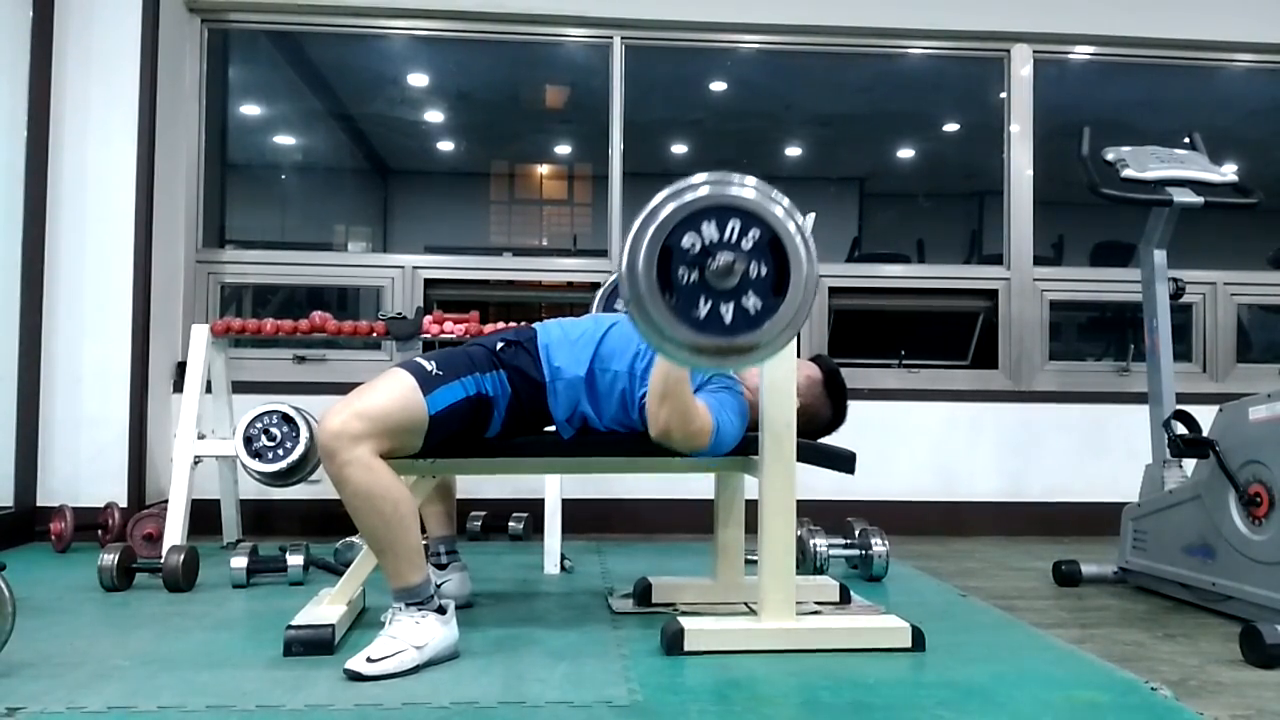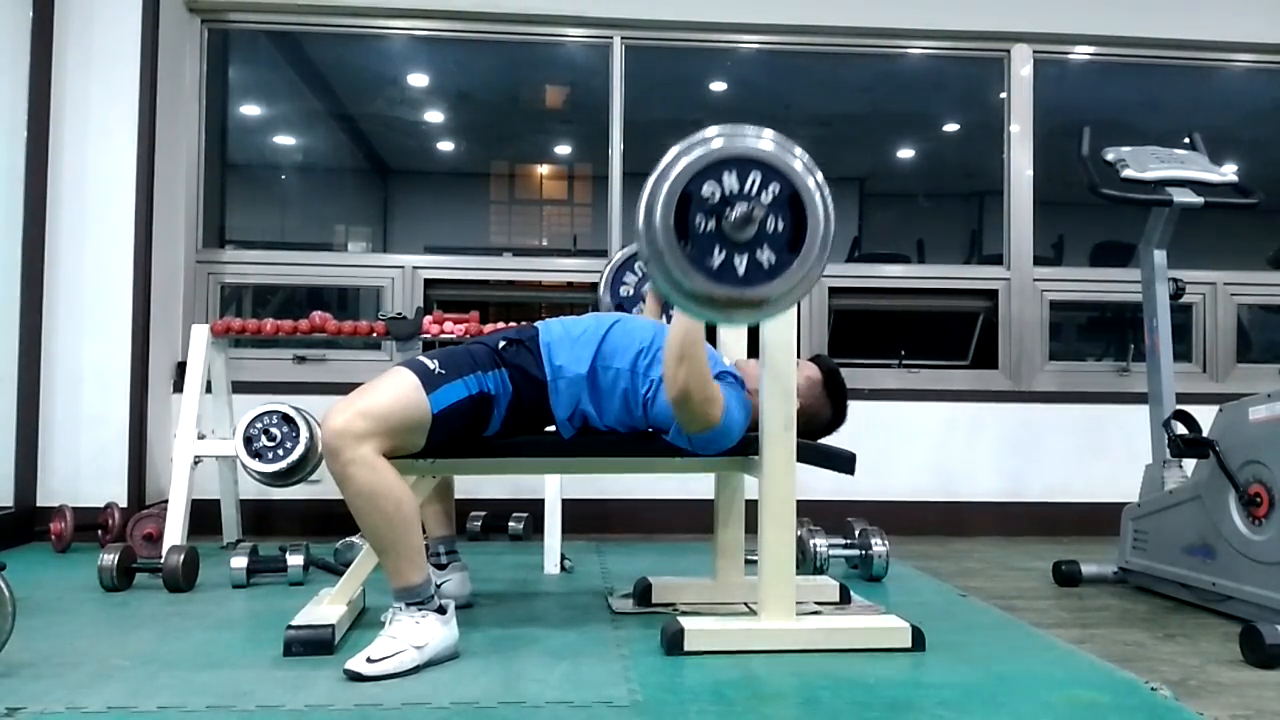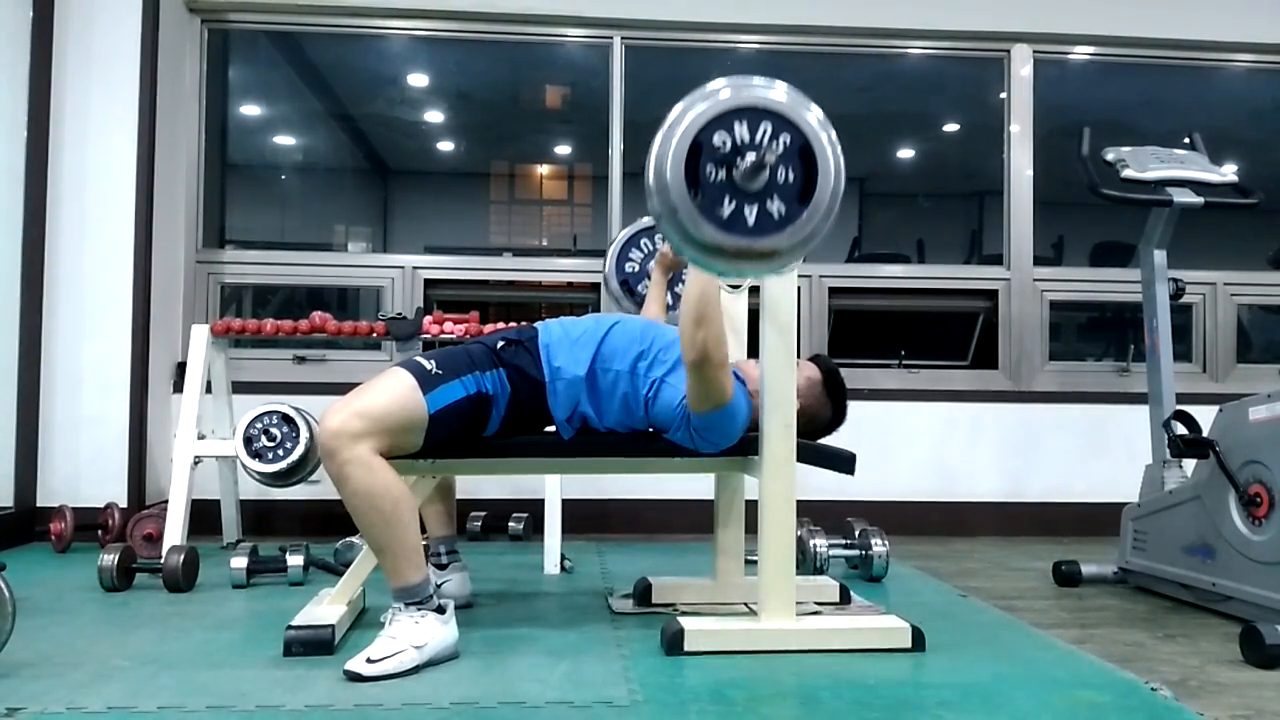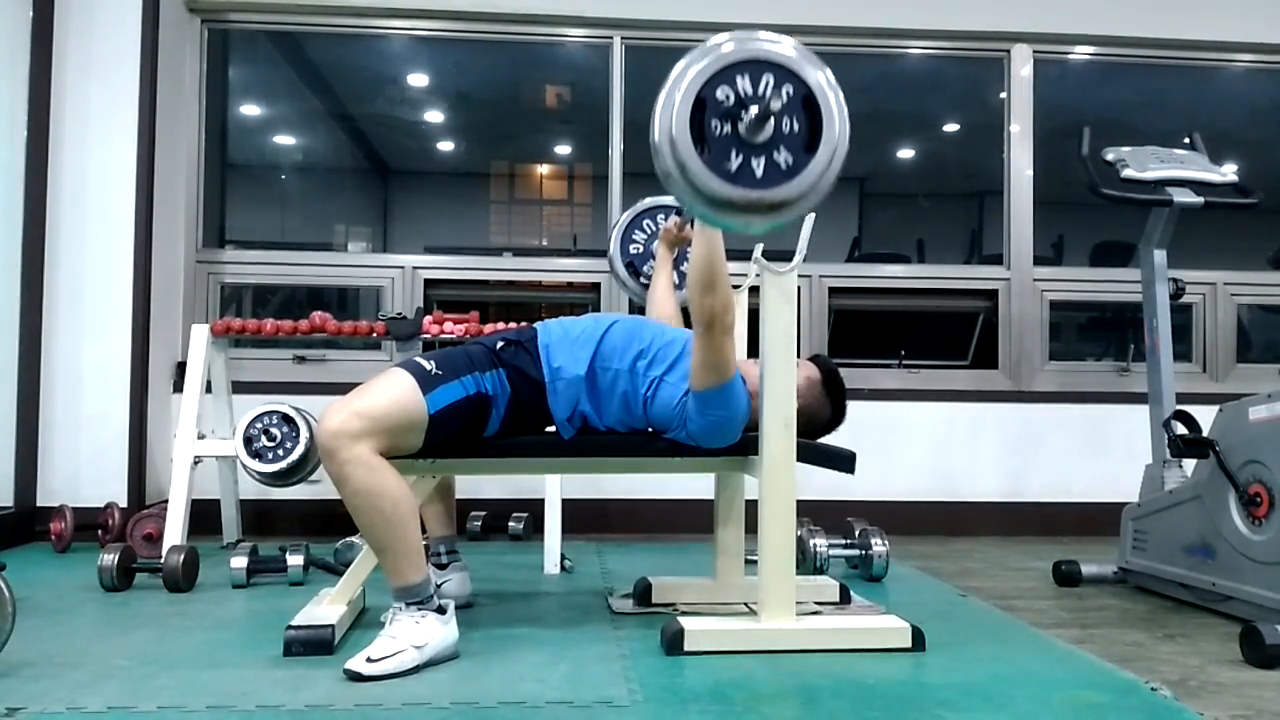
dt=0.2s
person 1, frame 1
left shoulder: (725, 413)
right shoulder: (726, 387)
left elbow: (666, 423)
left knee: (345, 433)
left ankle: (422, 615)
right ankle: (442, 568)
person 1, frame 2
left shoulder: (726, 410)
right shoulder: (730, 383)
left elbow: (682, 388)
right wrist: (654, 296)
left knee: (348, 431)
left ankle: (423, 614)
right ankle: (443, 569)
person 1, frame 3
left shoulder: (725, 414)
right shoulder: (732, 386)
left elbow: (701, 352)
right elbow: (655, 343)
right wrist: (661, 273)
left knee: (344, 431)
left ankle: (422, 613)
right ankle: (443, 567)
person 1, frame 4
left shoulder: (720, 415)
right shoulder: (717, 378)
left elbow: (713, 318)
right elbow: (665, 324)
left wrist: (708, 215)
right wrist: (665, 252)
left knee: (344, 431)
left ankle: (422, 613)
right ankle: (443, 567)
